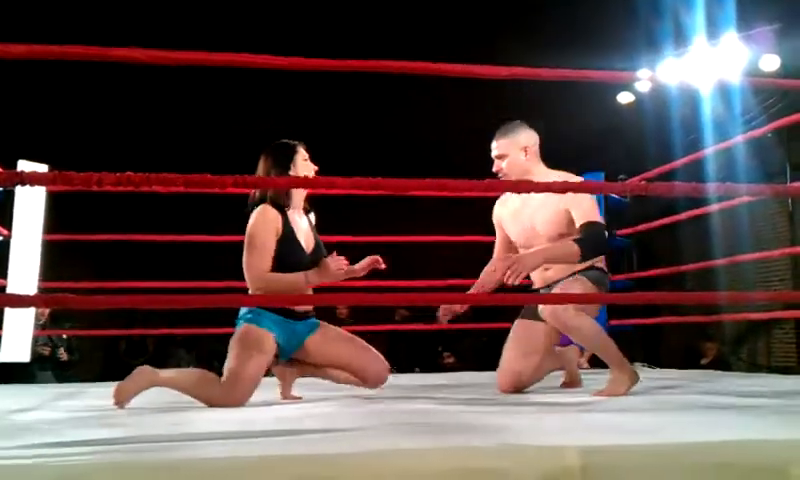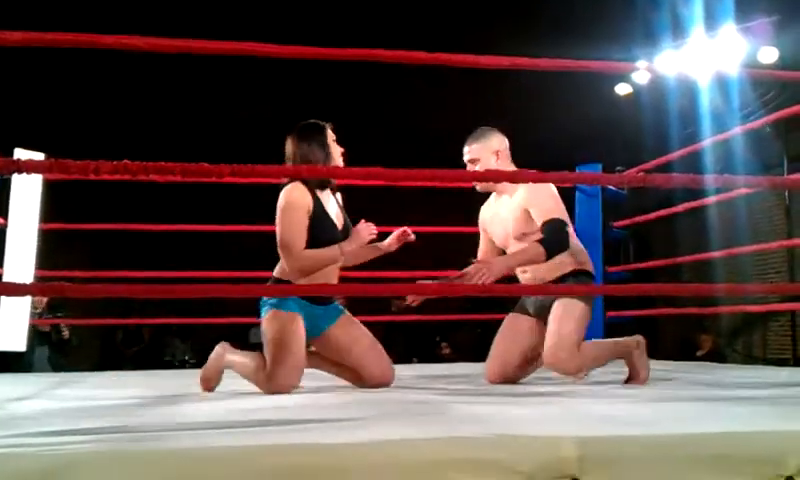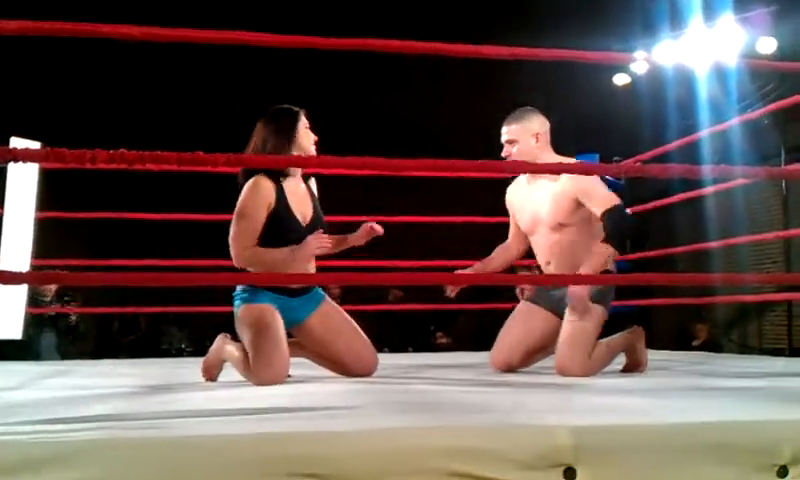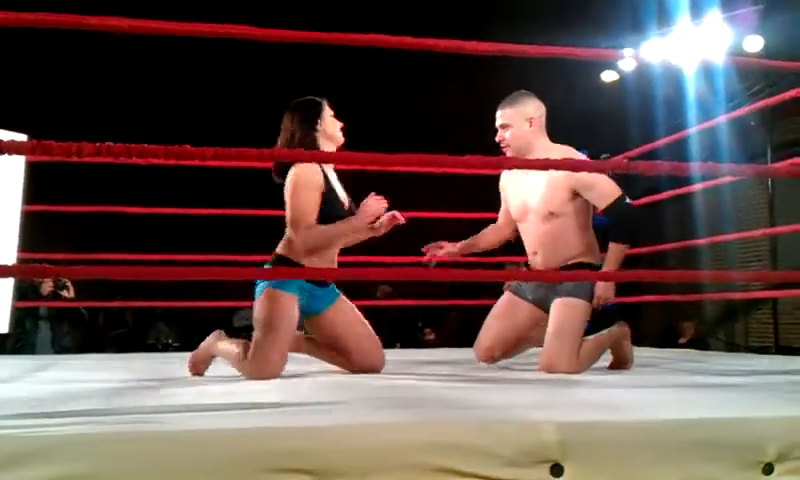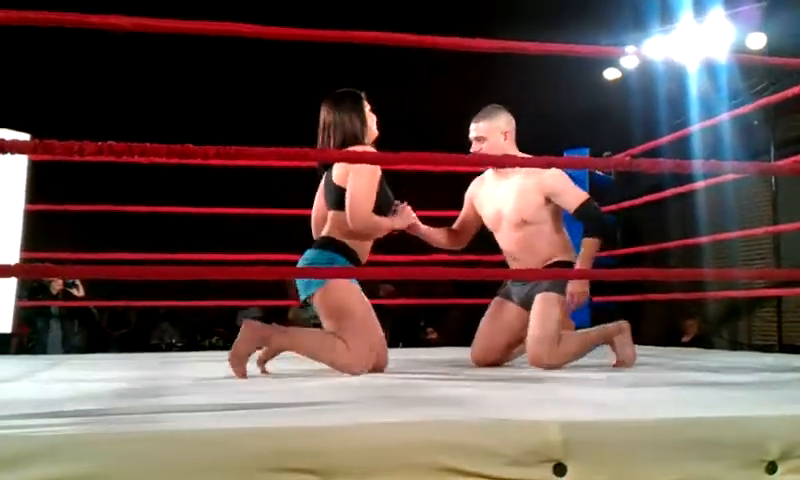
dt=0.4s
person 1, frame 1
left shoulder: (307, 216)
right shoulder: (267, 215)
right elbow: (257, 280)
left wrist: (355, 270)
right wrist: (315, 276)
left hip: (304, 323)
right hip: (265, 317)
left knee: (378, 372)
right knee: (230, 395)
left ankle: (292, 368)
right ankle: (153, 375)
person 1, frame 2
left shoulder: (332, 196)
right shoulder: (296, 193)
right elbow: (294, 260)
left wrist: (384, 246)
right wrist: (348, 246)
left hip: (325, 307)
right hip: (287, 301)
left knee: (381, 376)
right knee: (281, 382)
left ankle: (301, 357)
right ankle: (229, 356)
person 1, frame 3
left shoulder: (308, 183)
right shoulder: (262, 186)
right elbow: (240, 256)
left wrist: (353, 239)
right wrist: (296, 253)
left hip: (307, 295)
right hip: (261, 295)
left knee: (366, 364)
right knee: (270, 374)
left ankle: (288, 347)
right ankle: (226, 348)
person 1, frame 4
left shoulder: (328, 171)
right shoulder: (306, 171)
right elbow: (306, 238)
left wrist: (375, 227)
right wrist: (358, 219)
left hip: (321, 286)
right hip: (285, 279)
left knee: (372, 361)
right knee: (265, 369)
left ankle: (290, 342)
right ankle: (218, 345)
person 1, frame 5
left shoulder: (336, 165)
right shoulder: (364, 154)
right elbow: (356, 221)
left wrist: (382, 226)
right wrist: (394, 221)
left hip: (323, 261)
right hip: (328, 264)
left knee: (376, 360)
right knee: (357, 360)
left ankle: (282, 337)
right ankle: (265, 333)
person 2, frame 1
left shoulder: (570, 188)
right shoulder: (503, 207)
left elbow: (596, 242)
right elbow: (500, 264)
left wrist: (540, 256)
left hip: (586, 279)
right hip: (542, 292)
left knee: (555, 307)
right knee: (508, 382)
left ankle: (622, 370)
right ankle: (565, 359)
person 2, frame 2
left shoulder: (533, 187)
right shoulder: (487, 211)
left elbow: (558, 240)
right elbow: (482, 271)
left wrist: (506, 262)
left hip: (569, 281)
right hip: (532, 295)
left knee: (560, 360)
right knee: (496, 374)
left ankle: (629, 346)
right ankle: (554, 345)
person 2, frame 3
left shoulder: (574, 178)
right shoulder: (515, 192)
left elbow: (620, 225)
right elbow: (515, 245)
left wrist: (586, 276)
right wrist: (474, 271)
left hip: (588, 286)
right hip: (549, 287)
left knee: (569, 367)
right knee: (501, 361)
left ankle: (629, 339)
right ankle: (564, 340)
person 2, frame 4
right shoulder: (509, 177)
left elbow: (623, 214)
right elbow: (506, 228)
right wrist: (459, 247)
right hip: (534, 281)
left knee: (556, 365)
right knee: (485, 352)
left ankle: (615, 335)
right ankle: (551, 331)
person 2, frame 5
left shoulder: (541, 175)
right shoulder: (478, 188)
left elbow: (594, 219)
right elbow: (457, 237)
right wrist: (419, 229)
left hip: (555, 276)
right hip: (517, 284)
left knee: (541, 358)
right knee: (482, 356)
left ankle: (612, 331)
right ankle: (546, 333)
